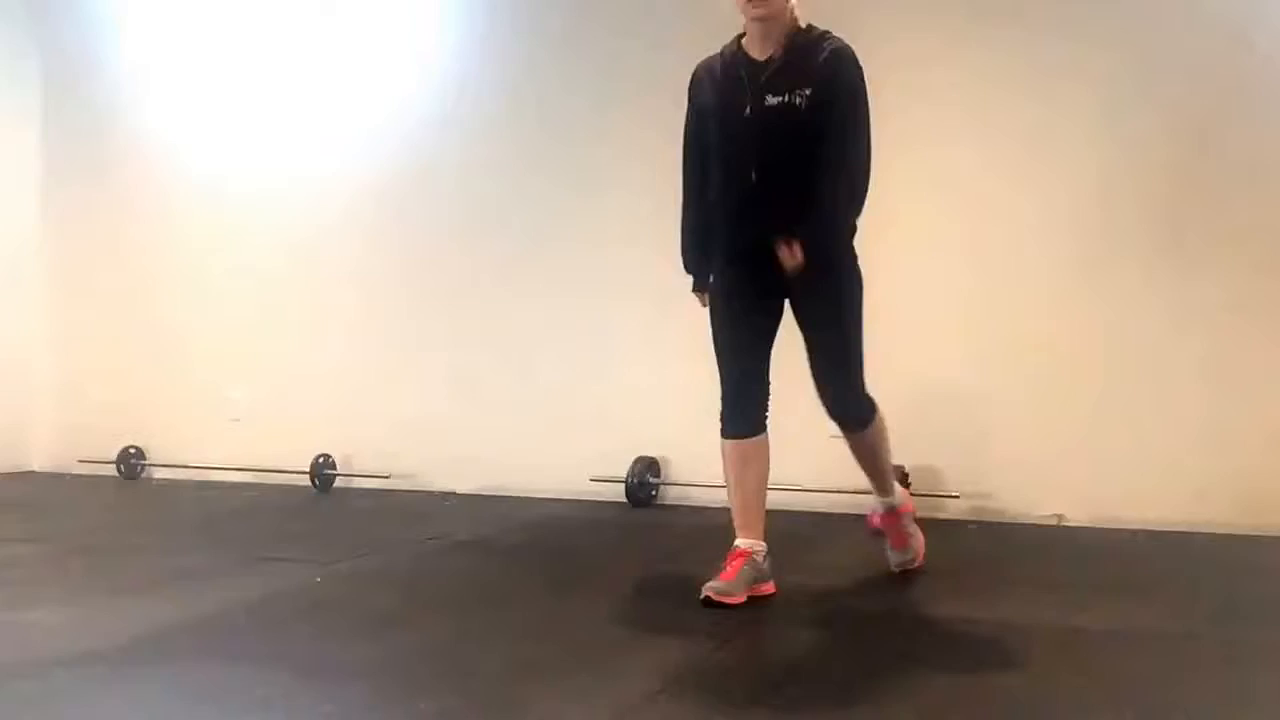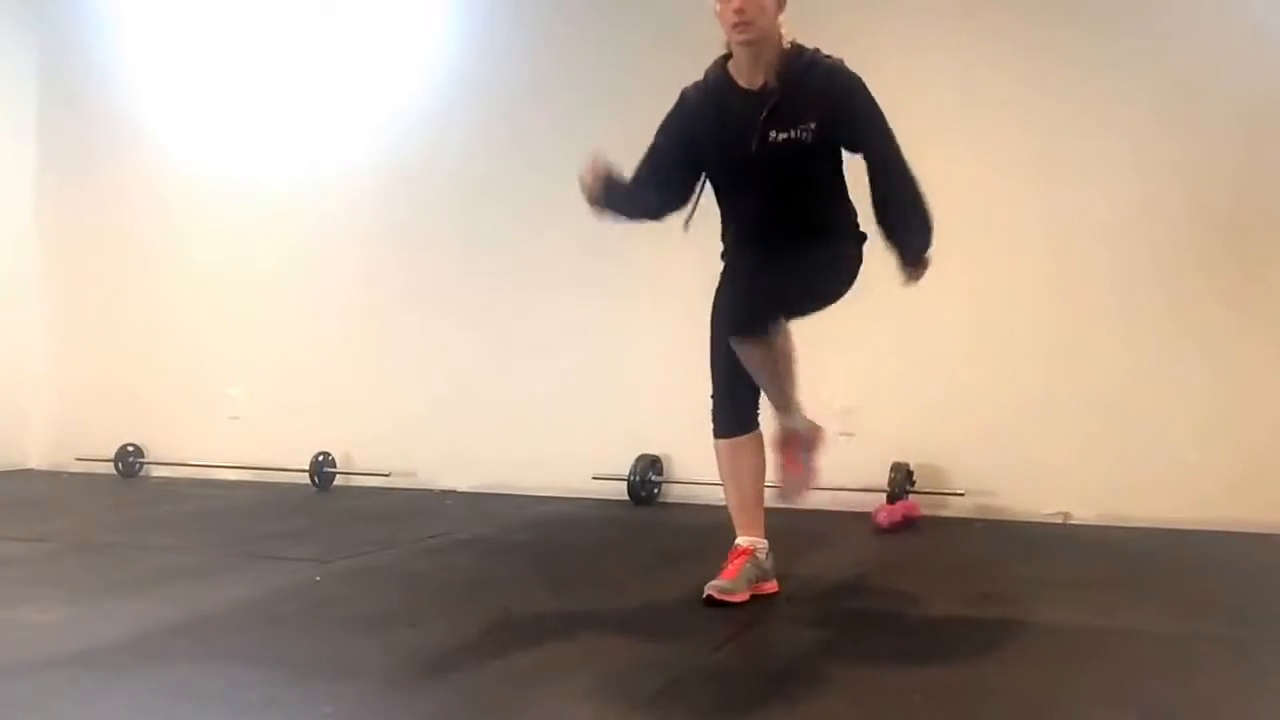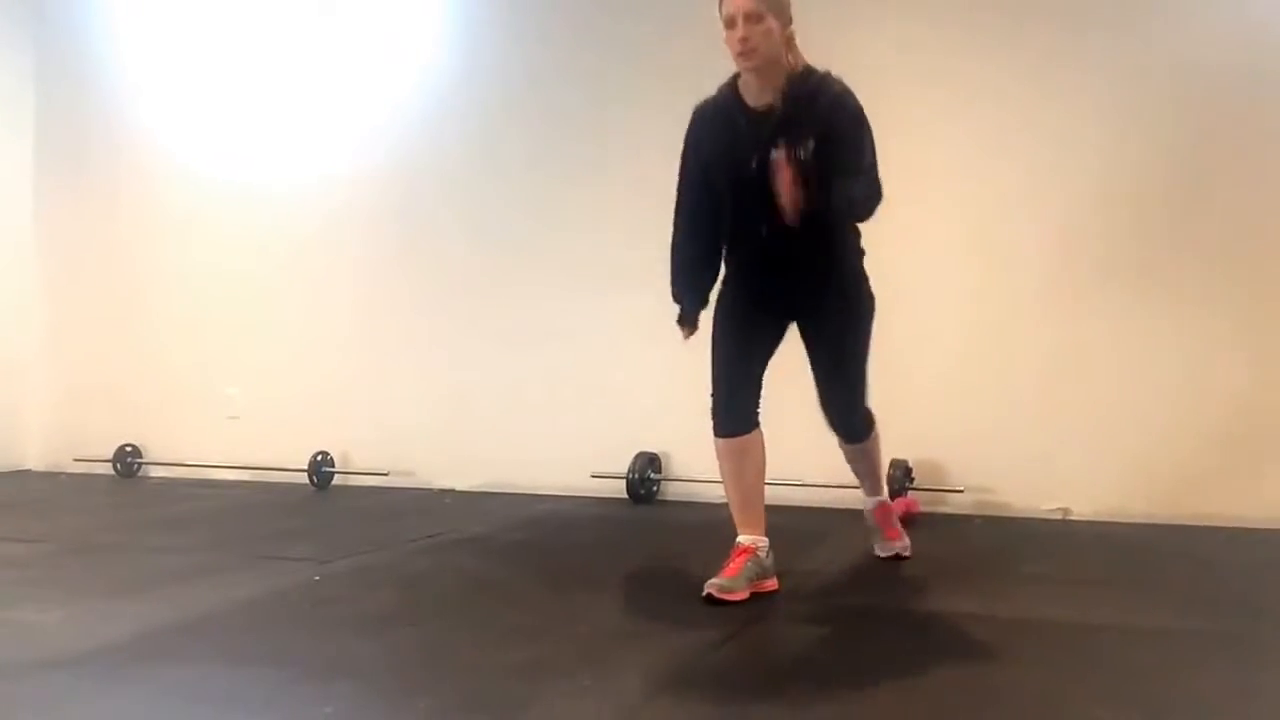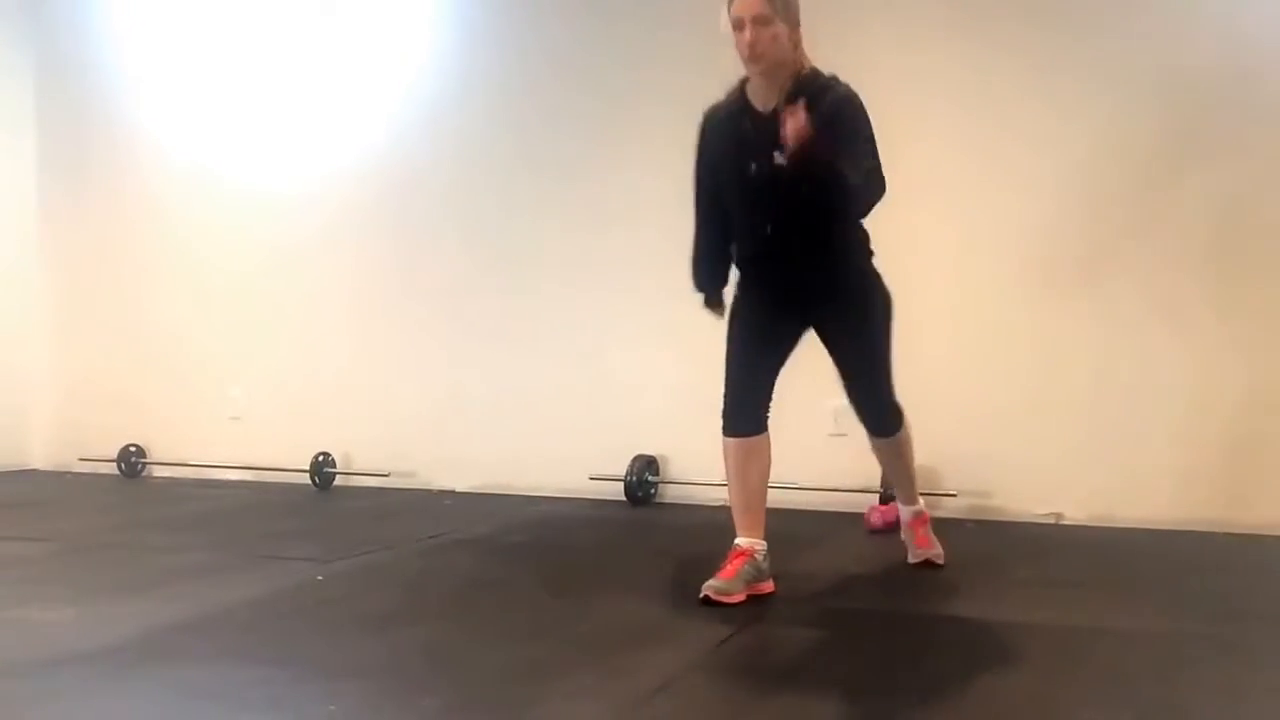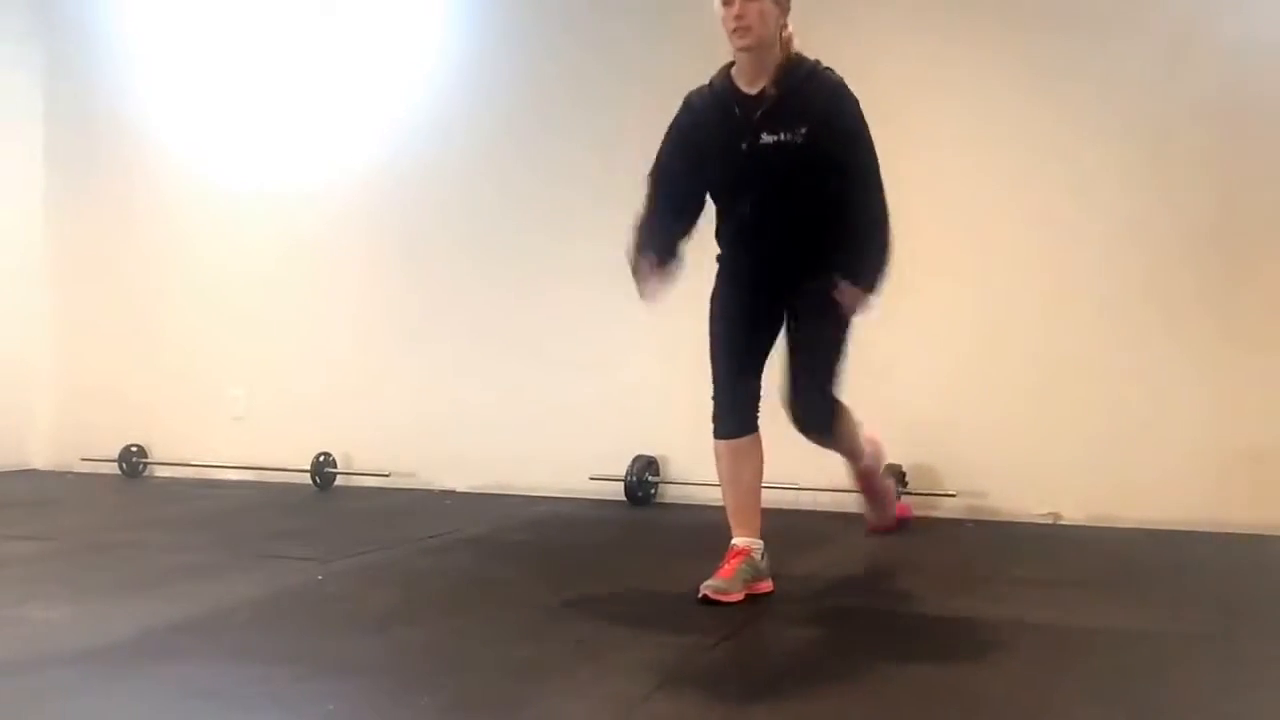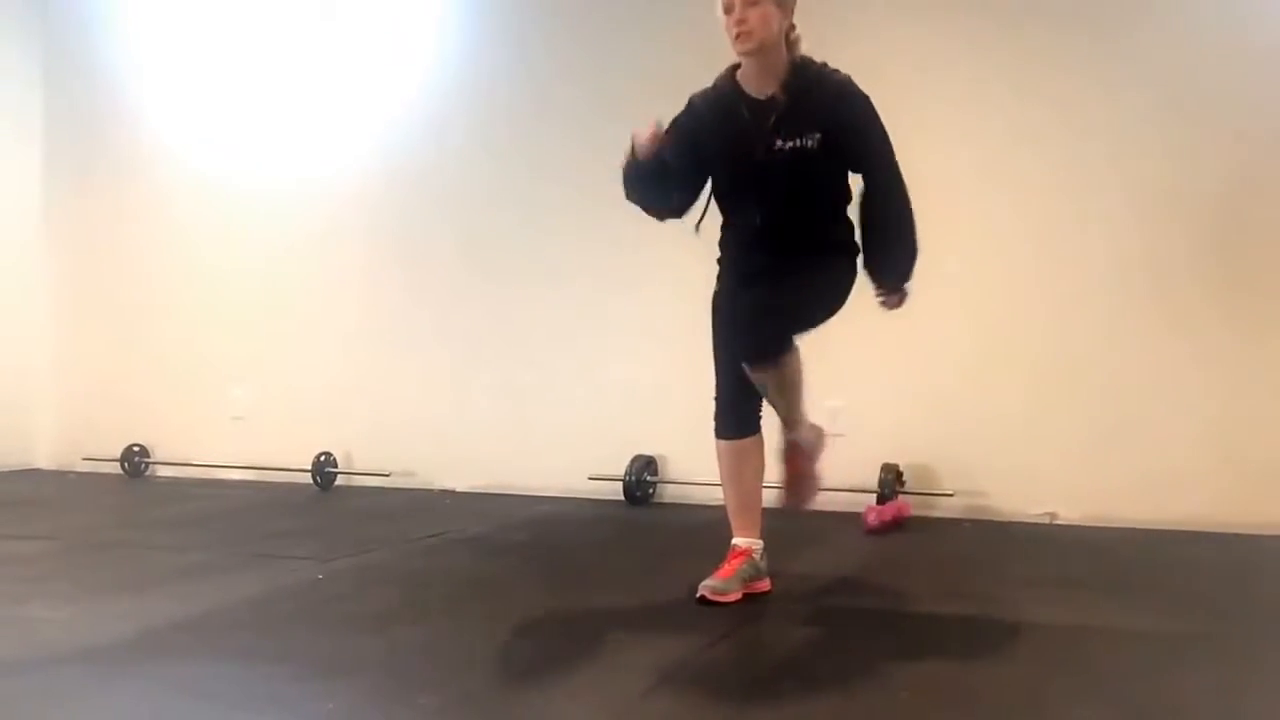
dt=0.7s
person 1, frame 1
left shoulder: (830, 62)
right shoulder: (710, 78)
left elbow: (850, 166)
right elbow: (697, 181)
left wrist: (810, 239)
right wrist: (698, 267)
left hip: (821, 260)
right hip: (738, 264)
left knee: (843, 394)
right knee: (740, 402)
left ankle: (892, 504)
right ankle: (750, 556)
person 1, frame 2
left shoulder: (825, 82)
right shoulder: (700, 104)
left elbow: (884, 161)
right elbow: (658, 190)
left wrist: (913, 240)
right wrist: (608, 191)
left hip: (824, 250)
right hip: (748, 260)
left knee: (749, 313)
right knee: (731, 401)
left ankle: (796, 428)
right ankle: (751, 554)
person 1, frame 3
left shoulder: (830, 103)
right shoulder: (711, 119)
left elbow: (864, 192)
right elbow: (697, 214)
left wrist: (809, 199)
right wrist: (689, 297)
left hip: (828, 284)
right hip: (749, 286)
left knee: (846, 413)
right knee: (732, 403)
left ankle: (880, 508)
right ankle: (752, 552)
person 1, frame 4
left shoulder: (834, 105)
right shoulder: (721, 122)
left elbow: (866, 189)
right elbow: (712, 209)
left wrist: (810, 147)
right wrist: (709, 281)
left hip: (843, 285)
right hip: (764, 289)
left knee: (875, 404)
right knee: (742, 404)
left ankle: (913, 515)
right ankle: (749, 555)
person 1, frame 5
left shoulder: (820, 92)
right shoulder: (702, 108)
left elbow: (862, 187)
right elbow: (673, 193)
left wrist: (862, 270)
right wrist: (652, 254)
left hip: (818, 270)
right hip: (743, 273)
left knee: (809, 406)
right knee: (732, 405)
left ankle: (864, 458)
right ankle: (747, 556)
person 1, frame 6
left shoulder: (832, 96)
right shoulder: (709, 110)
left elbow: (882, 181)
right elbow: (667, 195)
left wrist: (892, 268)
right wrist: (645, 163)
left hip: (821, 264)
right hip: (745, 270)
left knee: (757, 331)
right knee: (734, 404)
left ankle: (799, 436)
right ankle: (747, 554)
